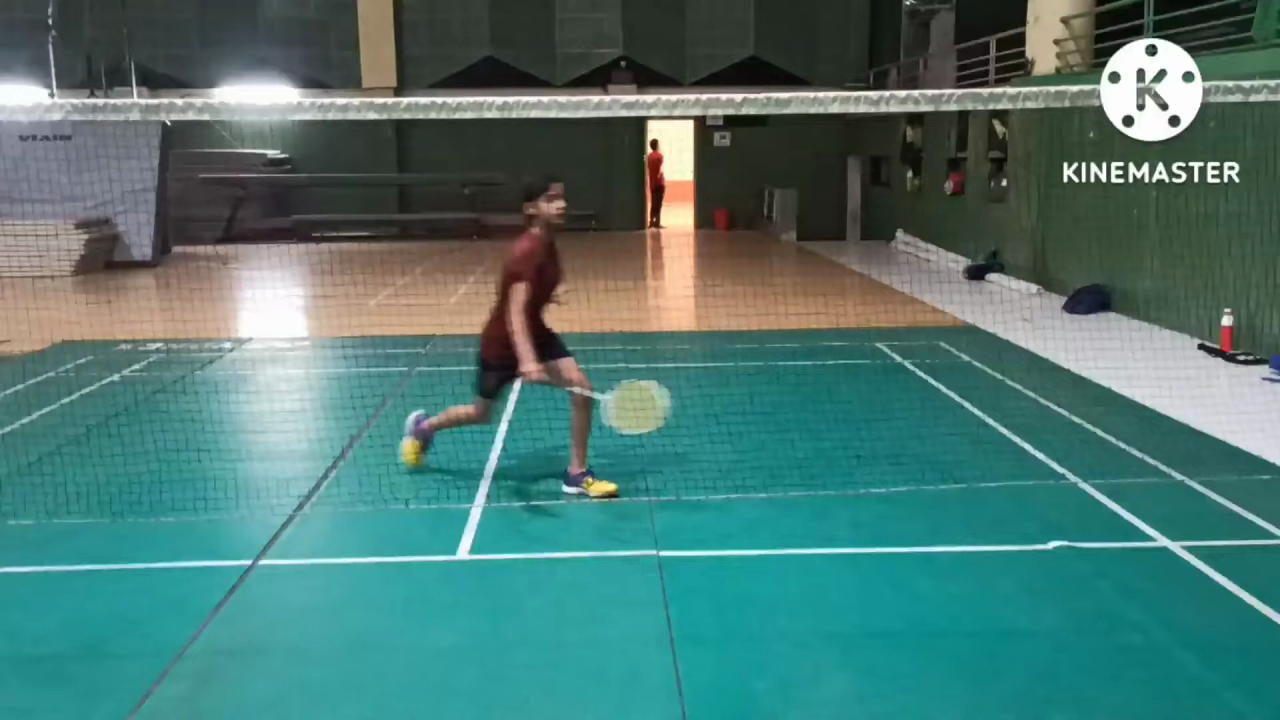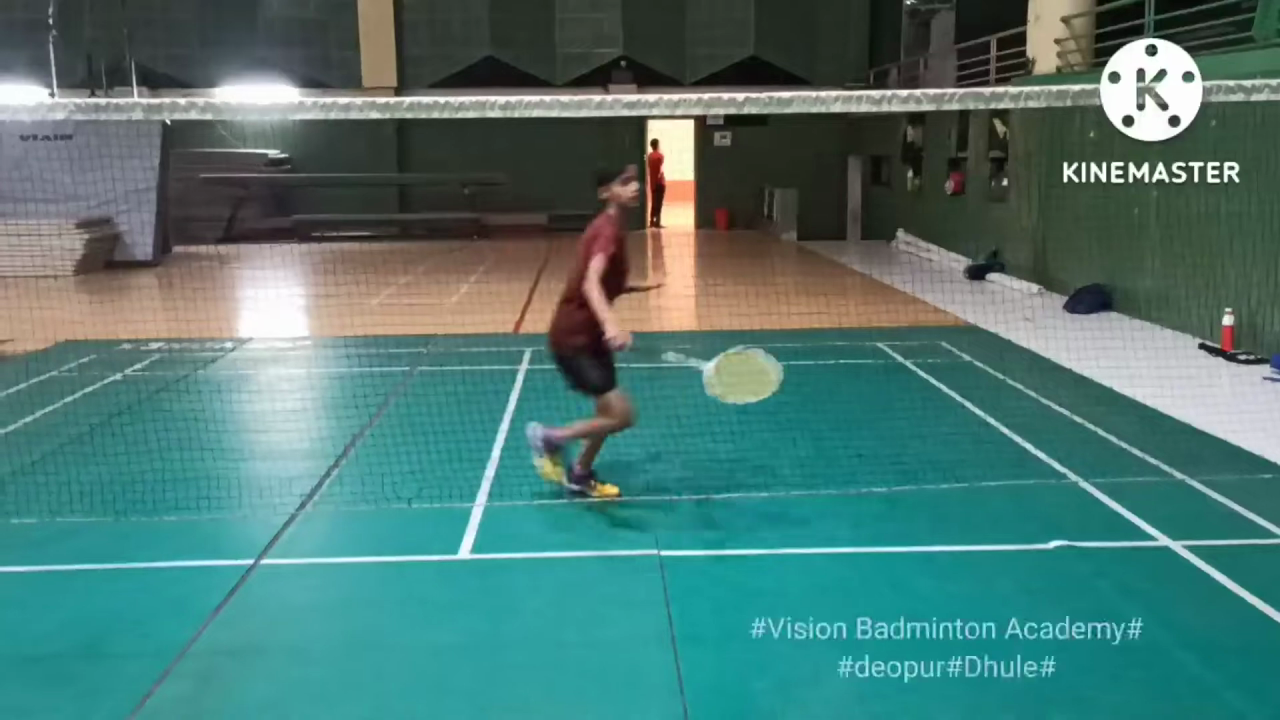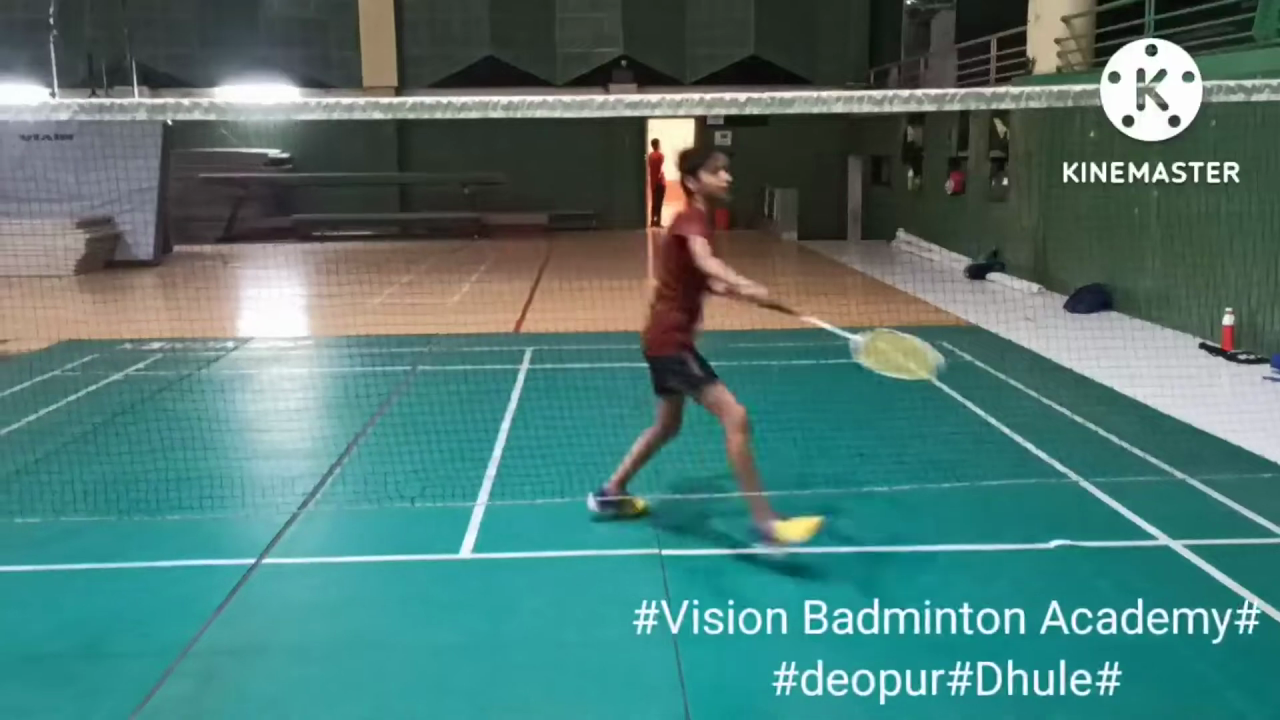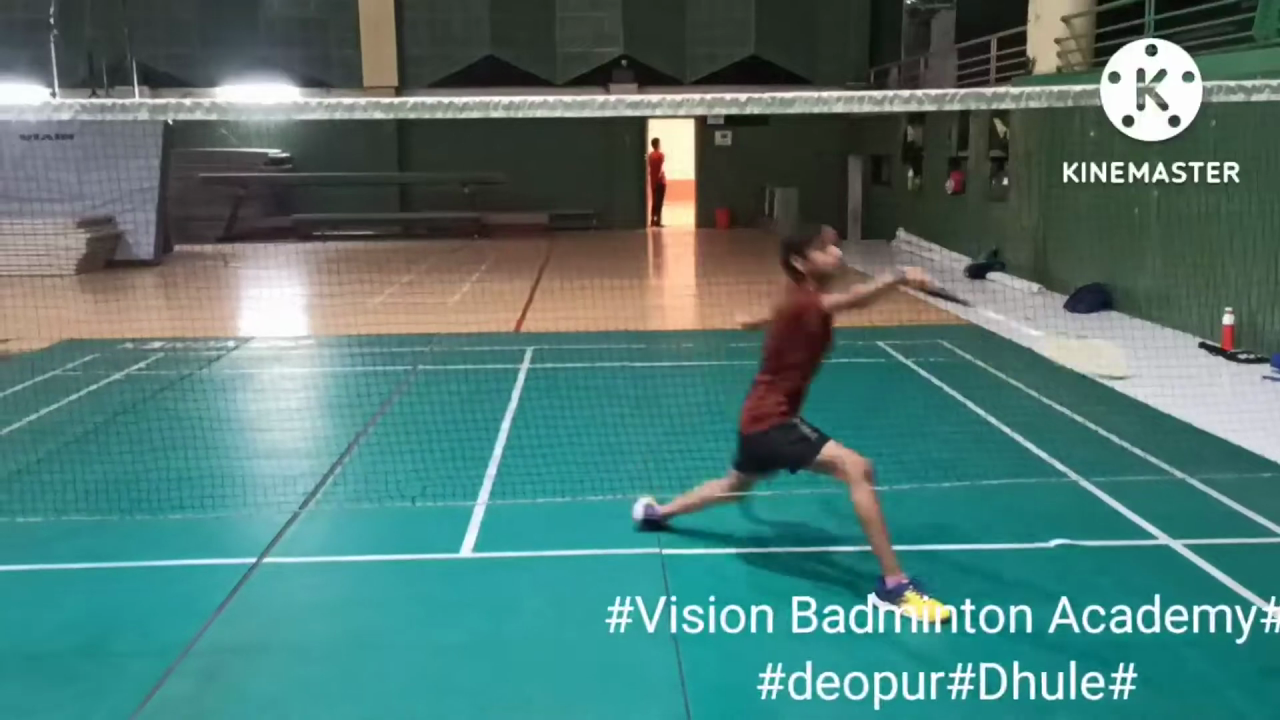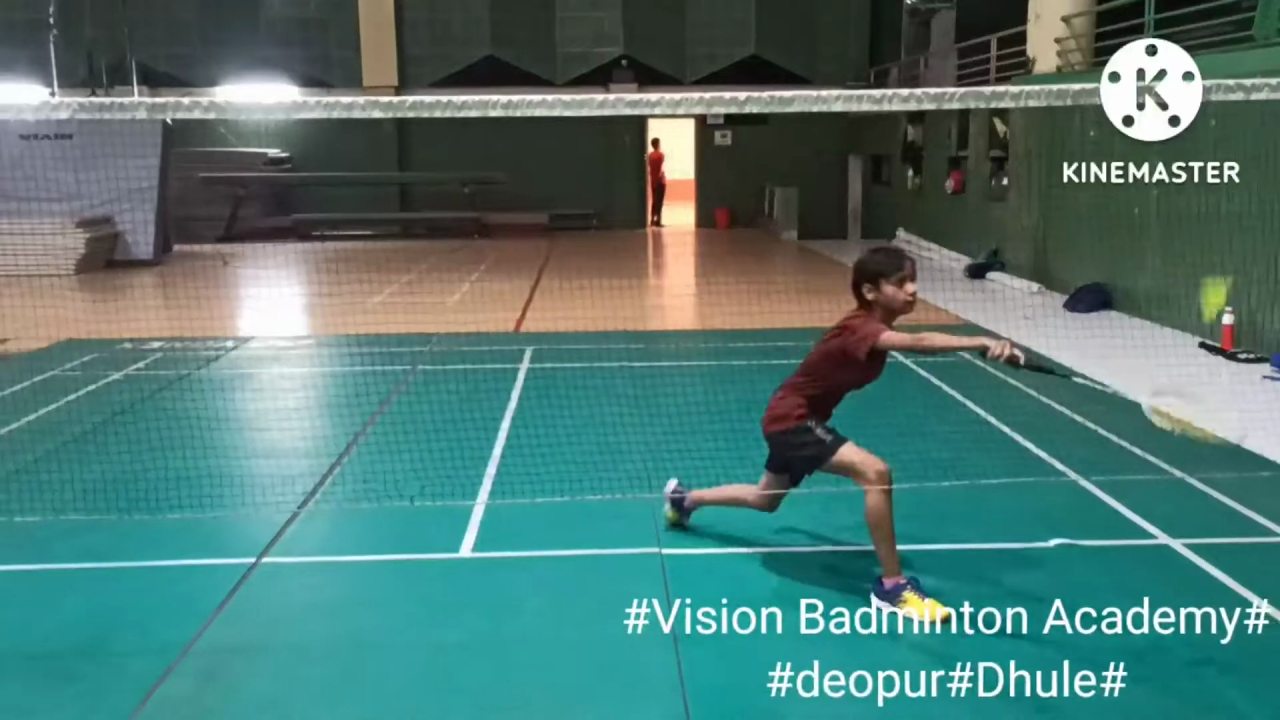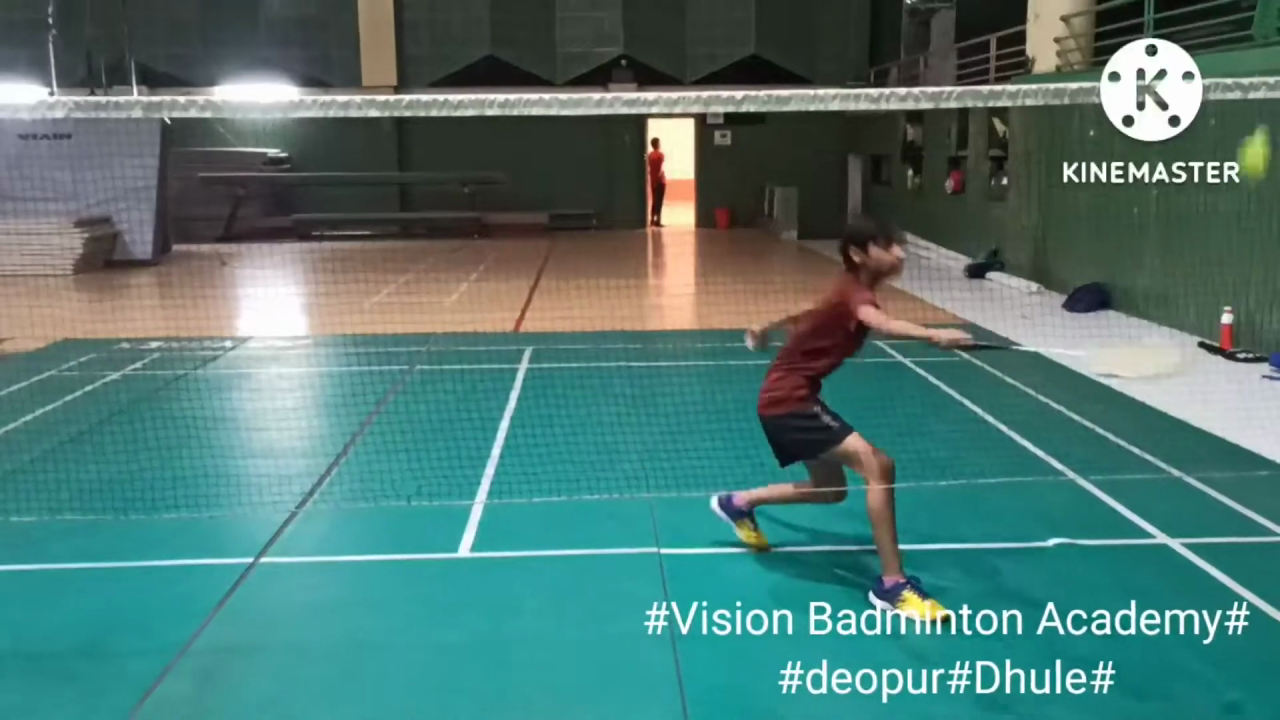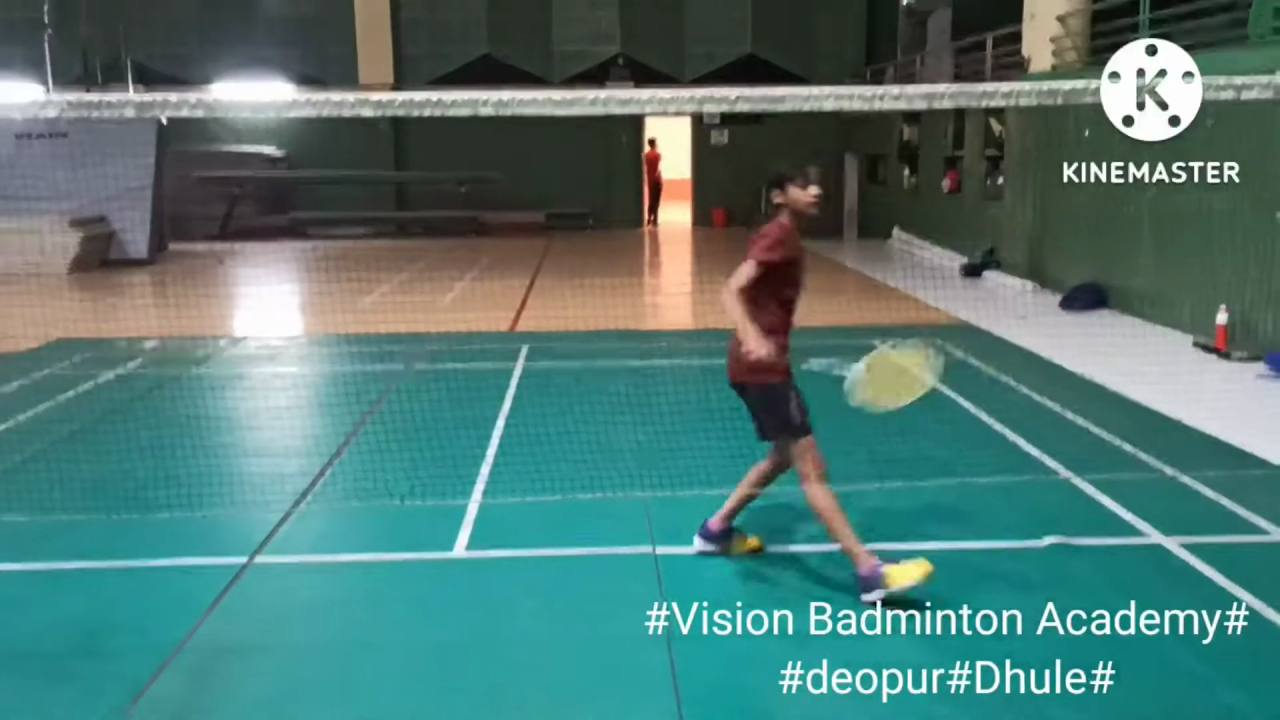
dt=0.2s
person 1, frame 1
left shoulder: (547, 244)
right shoulder: (526, 252)
right elbow: (515, 313)
right wrist: (526, 359)
left hip: (533, 329)
right hip: (501, 342)
left knee: (581, 387)
right knee: (481, 413)
left ankle: (578, 475)
right ankle: (421, 427)
person 1, frame 2
left shoulder: (612, 229)
right shoulder: (605, 231)
right elbow: (591, 285)
left wrist: (634, 287)
right wrist: (610, 322)
left hip: (589, 333)
right hip: (573, 337)
left knee: (608, 413)
right knee: (619, 417)
left ankle: (580, 474)
right ankle: (547, 437)
person 1, frame 3
left shoulder: (692, 220)
right shoulder: (692, 220)
right elbow: (704, 260)
left wrist: (717, 287)
right wrist: (740, 283)
left hip: (665, 336)
right hip: (671, 341)
left knee: (668, 425)
right knee: (736, 418)
left ankle: (610, 494)
right ankle: (764, 521)
person 1, frame 4
left shoulder: (799, 300)
right shoulder: (805, 302)
left elbow: (768, 321)
right elbow: (850, 298)
left wrist: (750, 323)
right wrist: (898, 277)
left hip: (760, 416)
right hip: (771, 420)
left knee: (734, 488)
right knee: (858, 470)
left ankle: (654, 511)
right ankle: (894, 586)
person 1, frame 5
left shoulder: (867, 324)
right shoulder: (862, 329)
right elbow: (914, 343)
right wrist: (981, 343)
left hip: (795, 415)
right hip: (789, 419)
left knee: (768, 497)
right knee: (875, 473)
left ankle: (683, 496)
right ankle: (892, 586)
person 1, frame 6
left shoulder: (852, 287)
right shoulder: (854, 293)
left elbow: (798, 316)
right elbow: (881, 323)
left wrist: (764, 330)
right wrist: (935, 335)
left hip: (787, 395)
right hip: (788, 399)
left knee: (832, 486)
right knee: (878, 466)
left ankle: (736, 504)
right ankle: (893, 585)
person 1, frame 7
left shoulder: (781, 238)
right shoulder: (776, 238)
right elbow: (731, 291)
right wrist: (751, 336)
left hip: (765, 365)
right hip: (762, 369)
left knee: (785, 455)
right knee: (810, 467)
left ankle: (716, 528)
right ankle: (869, 573)
